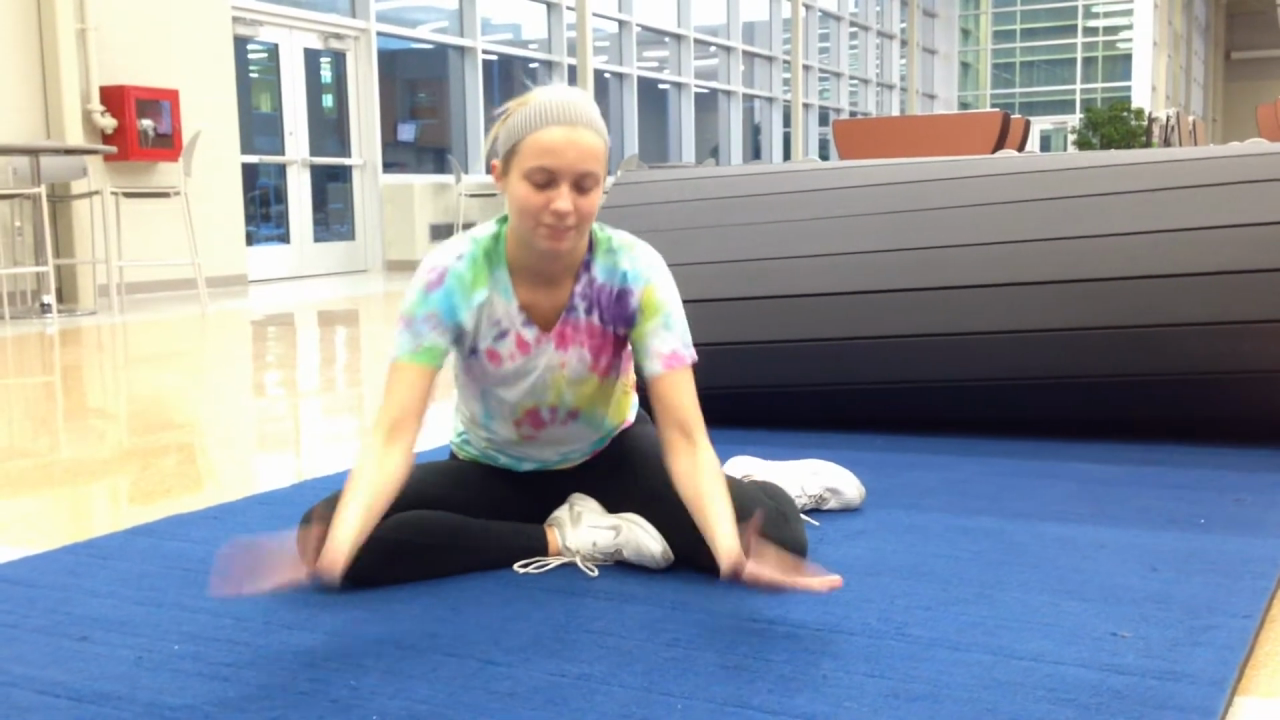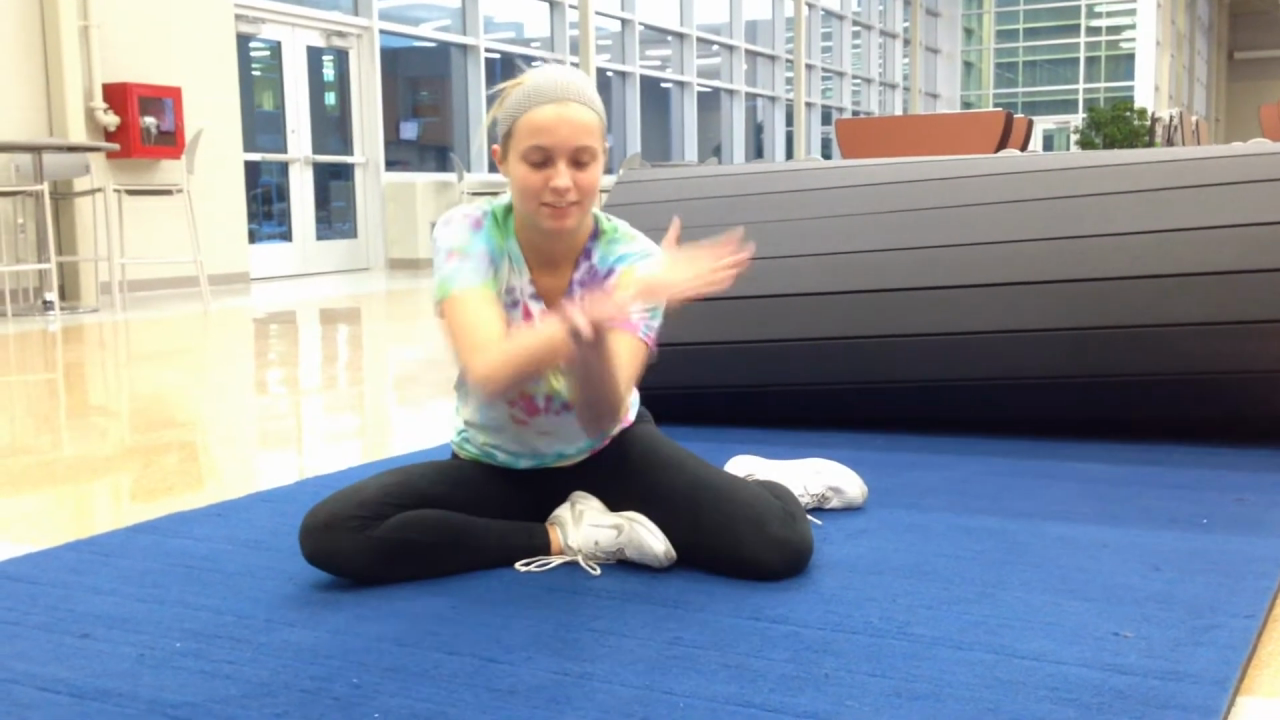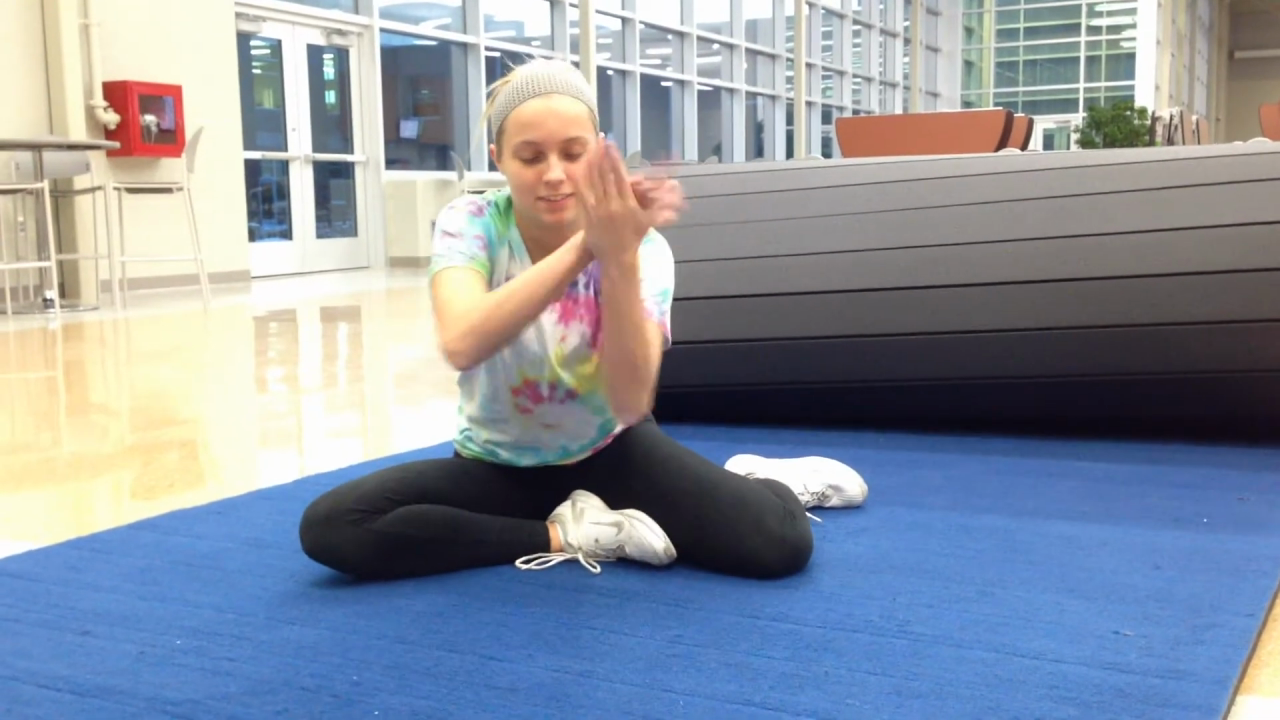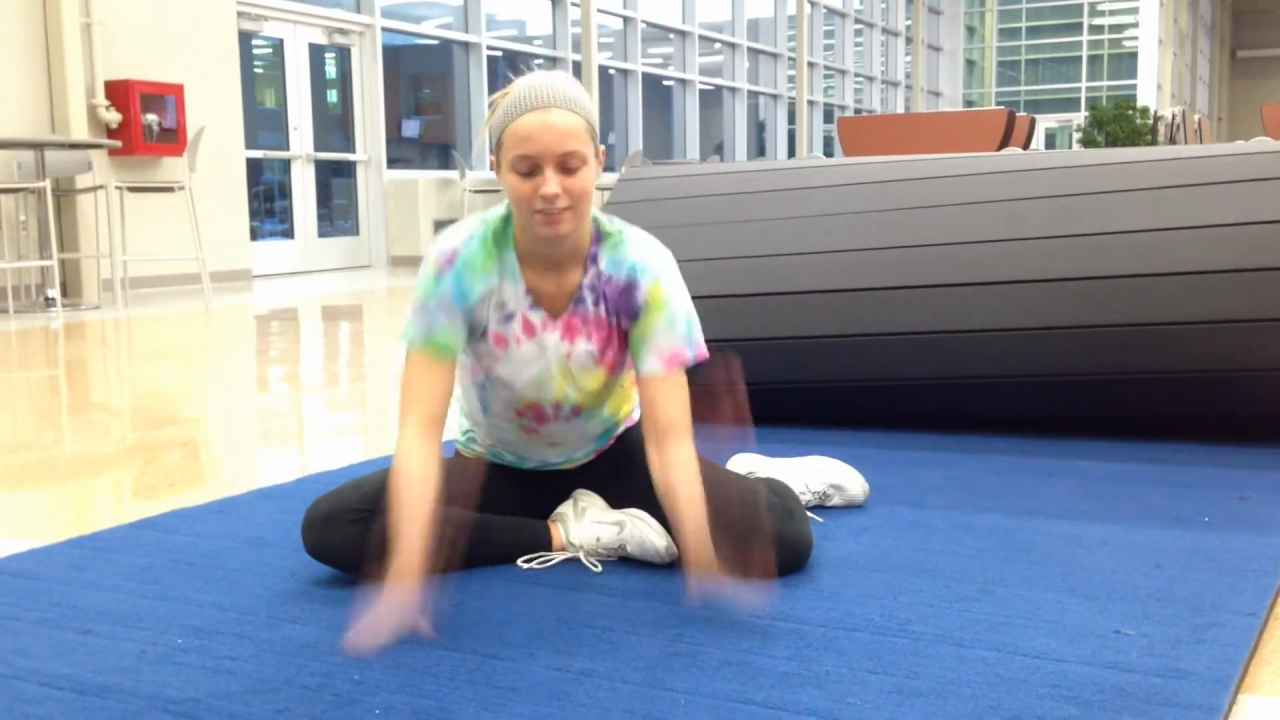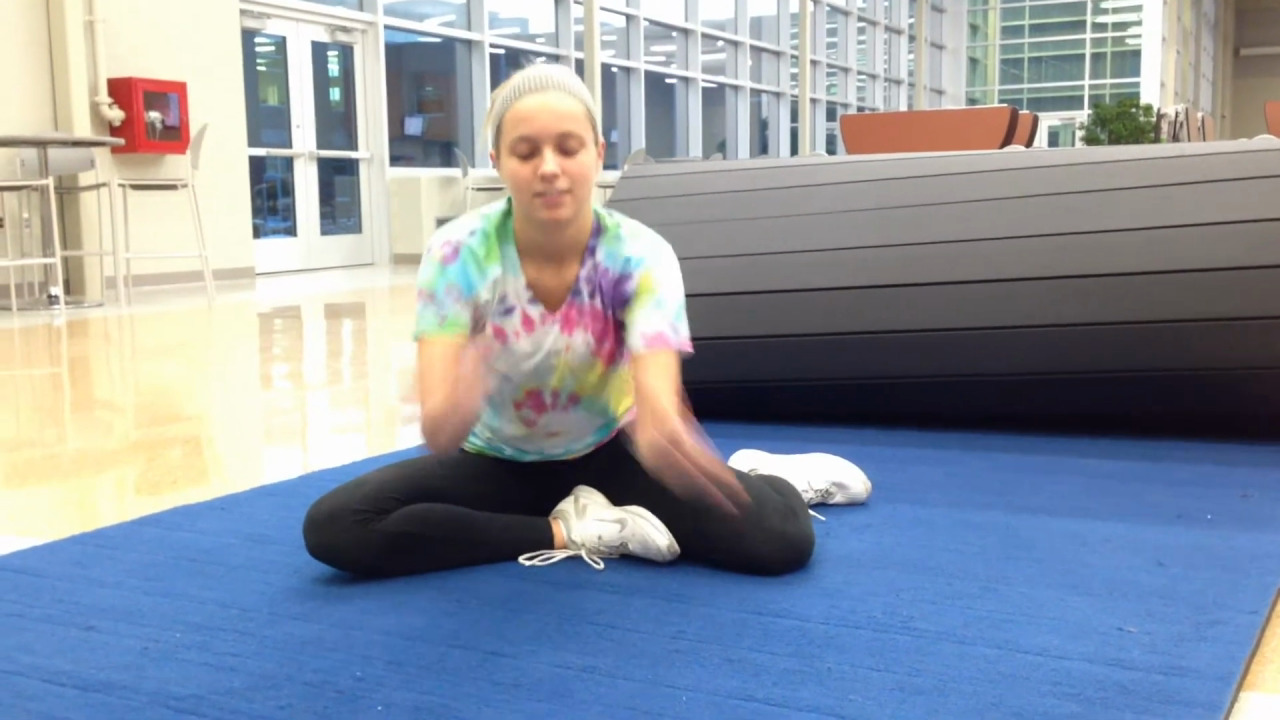
dt=0.2s
person 1, frame 1
left shoulder: (634, 272)
right shoulder: (451, 274)
left elbow: (684, 433)
right elbow: (391, 437)
left wrist: (732, 548)
right wrist: (334, 551)
left hip: (605, 459)
right hip: (489, 471)
left knee: (777, 530)
right knee: (337, 536)
right ankle: (564, 539)
person 1, frame 2
left shoulder: (633, 257)
right shoulder: (467, 235)
left elbow: (601, 415)
right elbow: (489, 375)
left wrist: (594, 331)
right wrist: (598, 306)
left hip: (610, 455)
right hip: (493, 467)
left knee: (781, 542)
right knee: (330, 535)
right ankle: (567, 537)
person 1, frame 3
left shoulder: (640, 245)
right shoulder: (469, 225)
left elbow: (631, 401)
right elbow: (462, 345)
left wrist: (620, 261)
right wrist: (580, 246)
left hip: (611, 453)
right hip: (494, 465)
left knee: (781, 542)
right knee: (329, 528)
right ankle: (566, 536)
person 1, frame 4
left shoulder: (642, 266)
right shoulder: (458, 261)
left elbow: (668, 435)
right elbow: (420, 430)
left wrist: (698, 537)
right wrist: (410, 568)
left hip: (611, 457)
right hip: (495, 473)
left knee: (784, 540)
right knee: (329, 528)
right ankle: (570, 536)
person 1, frame 5
left shoulder: (641, 258)
right shoulder: (458, 253)
left elbow: (657, 412)
right elbow: (440, 431)
left wrist: (663, 443)
right wrist: (448, 419)
left hip: (610, 451)
right hip: (497, 464)
left knee: (783, 536)
right knee: (332, 527)
left ankle: (753, 475)
right ankle: (570, 532)
